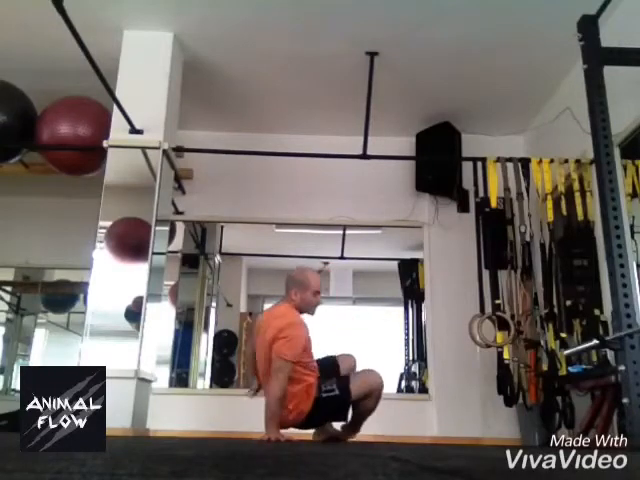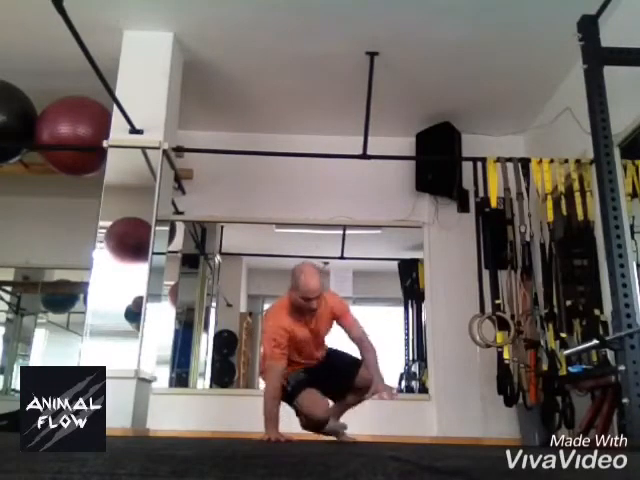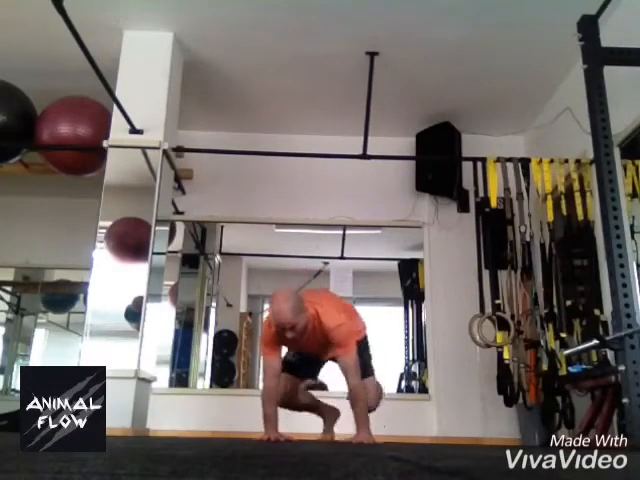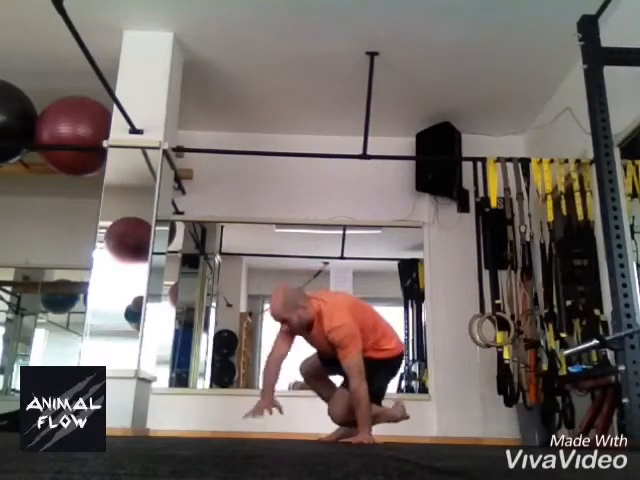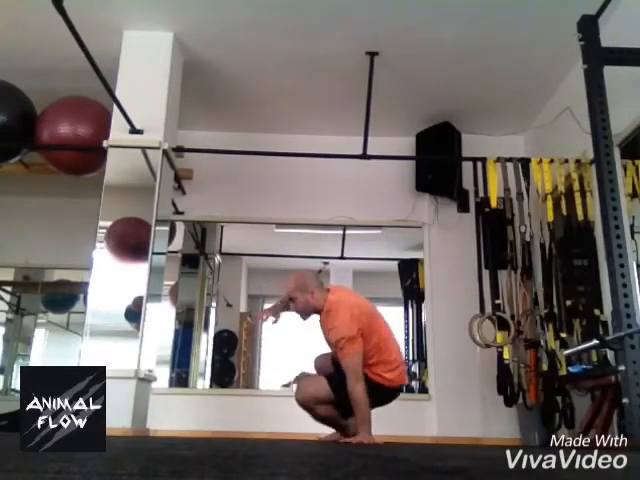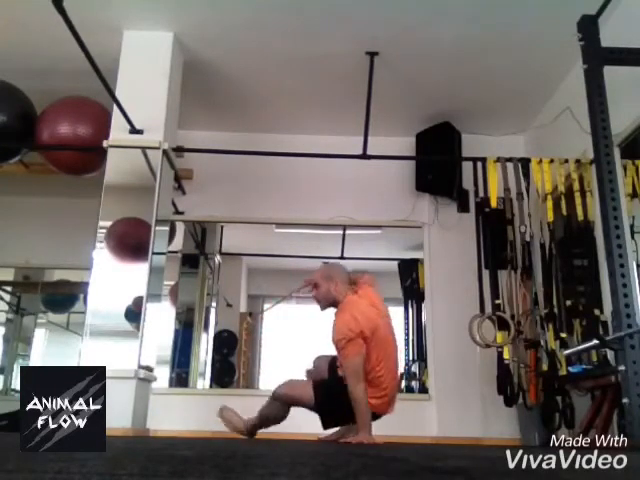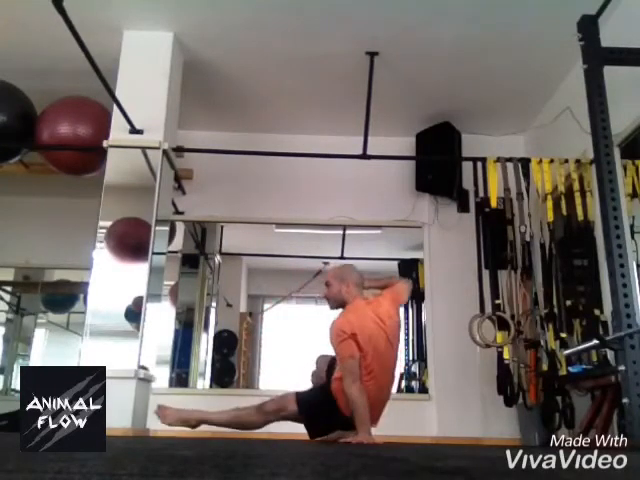
dt=0.4s
person 1, frame 1
left shoulder: (267, 317)
right shoulder: (292, 326)
left elbow: (257, 354)
right elbow: (278, 378)
left wrist: (261, 382)
right wrist: (272, 429)
left hip: (292, 400)
right hip: (302, 407)
left knee: (348, 362)
right knee: (373, 381)
left ankle: (324, 427)
right ankle: (349, 430)
person 1, frame 2
left shoulder: (331, 301)
right shoulder: (278, 321)
left elbow: (361, 339)
right elbow: (273, 377)
left wrist: (378, 380)
right wrist: (271, 430)
left hip: (320, 358)
right hip: (289, 371)
left knee: (371, 380)
right knee: (319, 414)
left ankle: (331, 418)
right ankle: (316, 424)
person 1, frame 3
left shoulder: (333, 320)
right shoulder: (272, 326)
left elbow: (353, 378)
right elbow: (271, 379)
left wrist: (363, 431)
right wrist: (270, 430)
left hip: (353, 337)
left knee: (369, 402)
right knee: (280, 396)
right ankle: (328, 413)
person 1, frame 4
left shoulder: (337, 322)
right shoulder: (292, 316)
left elbow: (357, 380)
right elbow: (276, 356)
left wrist: (364, 433)
right wrist: (266, 397)
left hip: (384, 353)
left knee: (339, 414)
right knee: (308, 370)
left ankle: (392, 414)
person 1, frame 5
left shoulder: (340, 322)
right shoulder: (330, 294)
left elbow: (356, 382)
left wrist: (365, 434)
right wrist: (275, 308)
left hip: (384, 379)
right hip: (373, 361)
left knee: (304, 394)
right knee: (322, 364)
left ankle: (351, 430)
right ankle: (349, 427)
person 1, frame 6
left shoulder: (346, 323)
right shoulder: (368, 294)
left elbow: (356, 384)
right elbow: (366, 278)
left wrist: (364, 433)
right wrist: (319, 279)
left hip: (371, 401)
right hip: (380, 387)
left knee: (285, 391)
right knee: (320, 365)
left ankle: (249, 428)
right ankle: (351, 426)
person 1, frame 7
left shoulder: (345, 325)
right shoulder: (387, 304)
left elbow: (353, 384)
right elbow: (405, 284)
left wrist: (364, 434)
right wrist: (367, 283)
left hip: (348, 406)
right hip: (374, 398)
left knee: (272, 409)
right knee: (323, 364)
left ankle: (196, 417)
right ankle: (342, 427)
